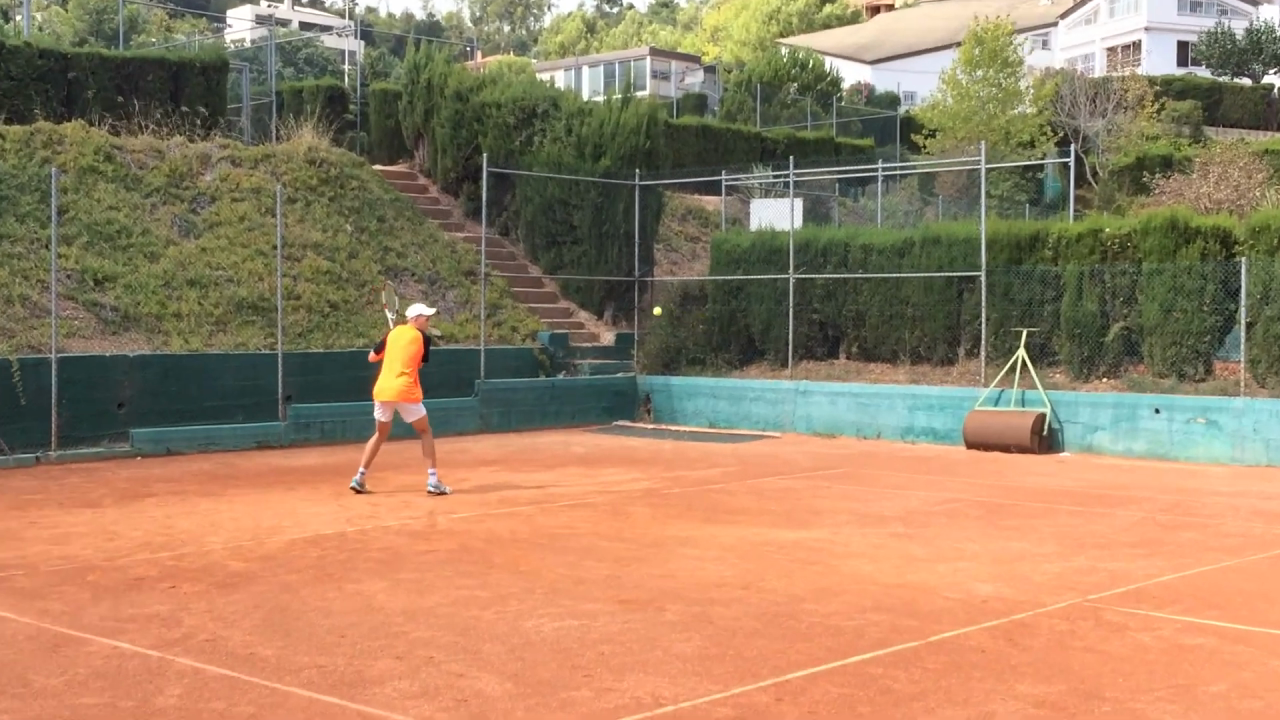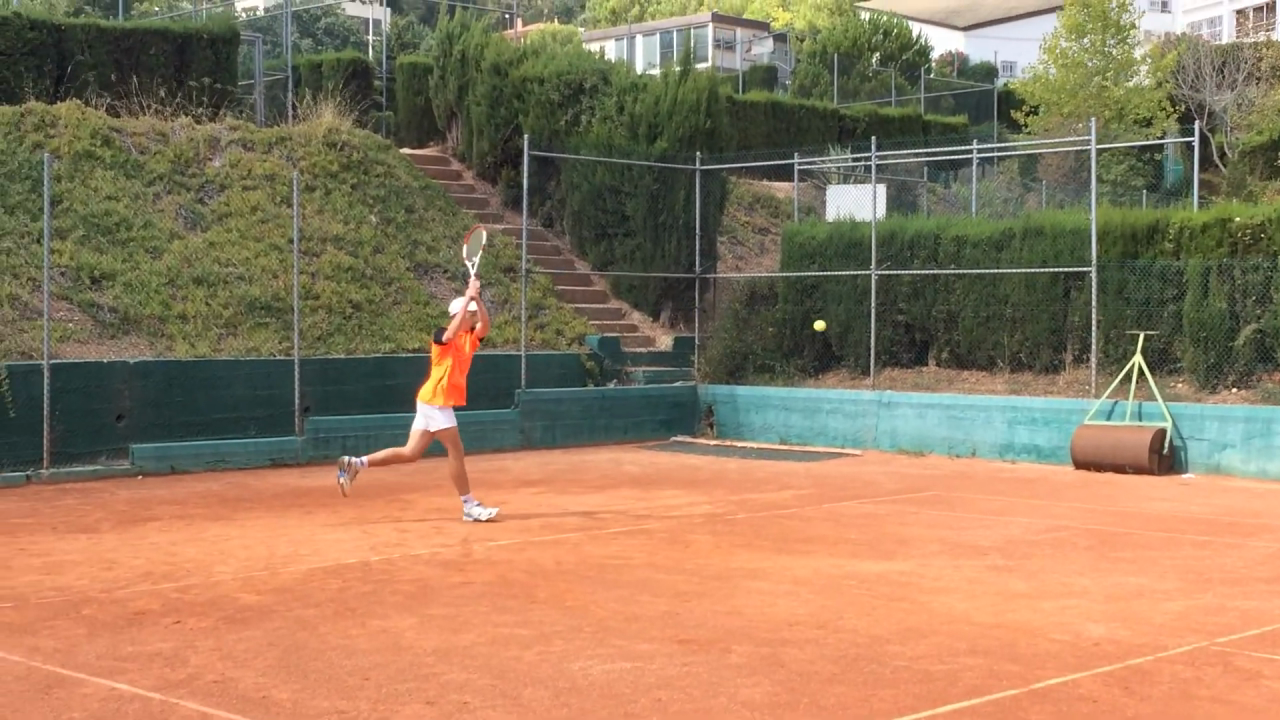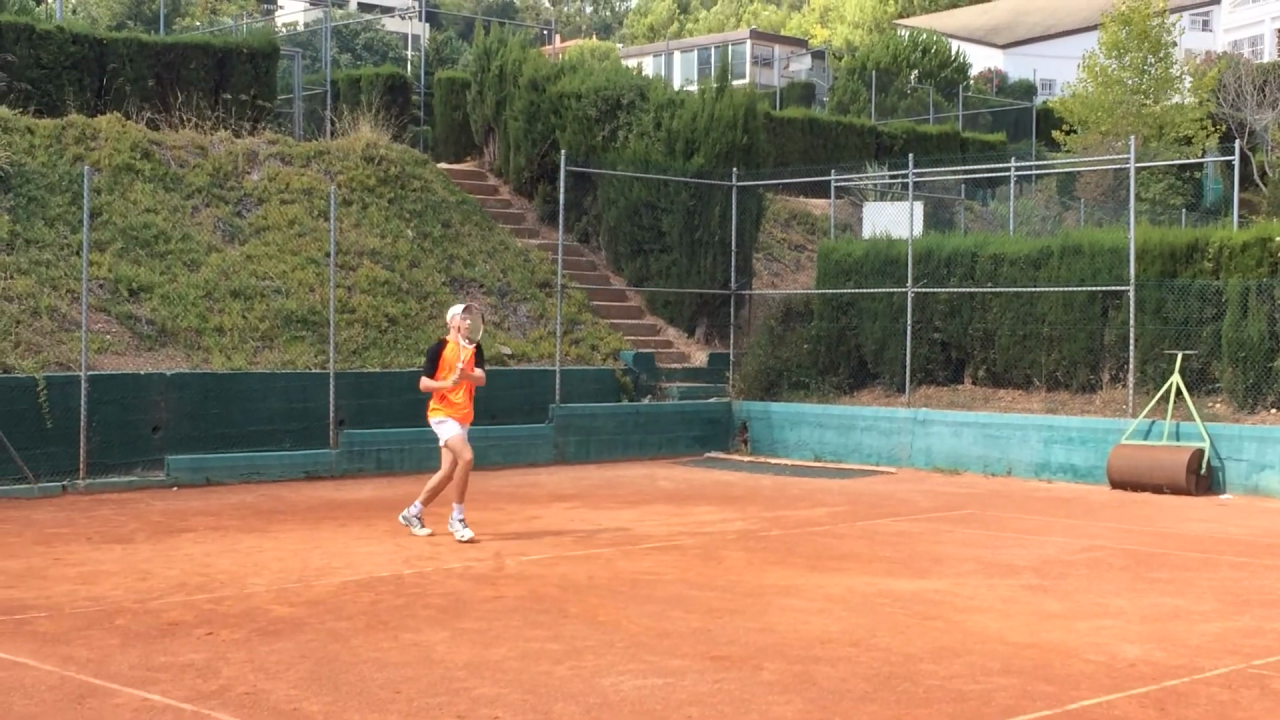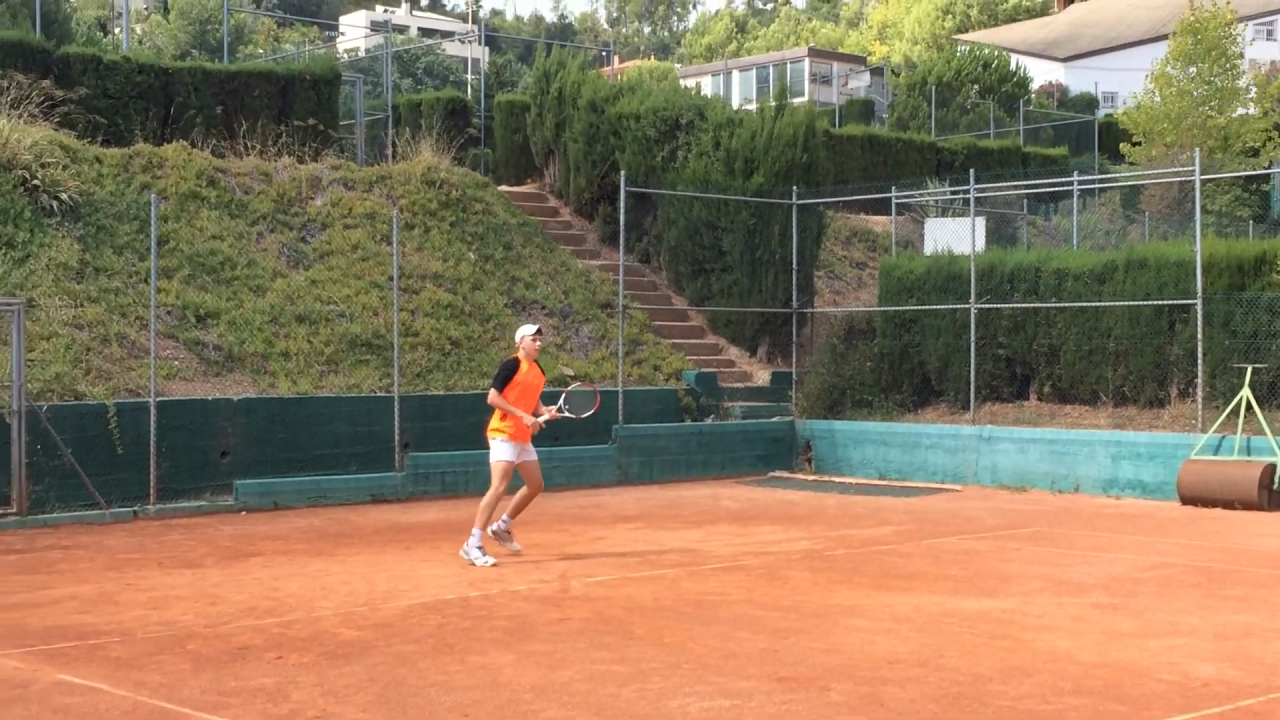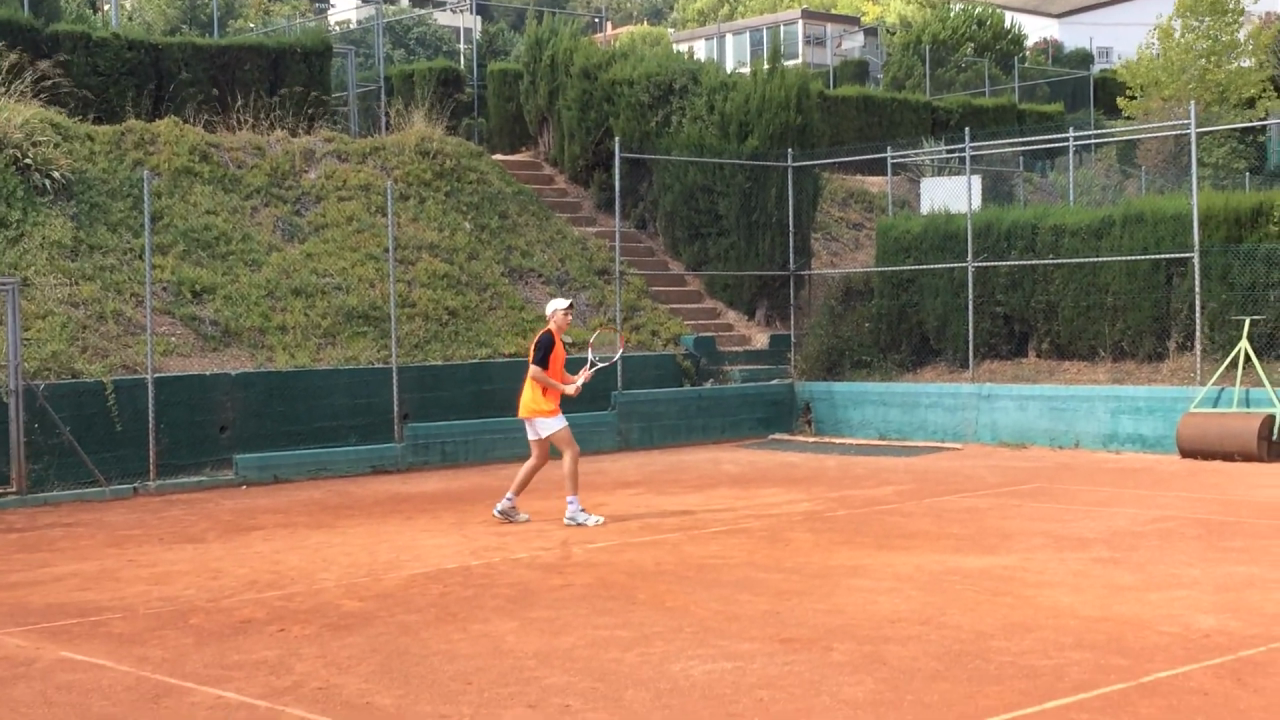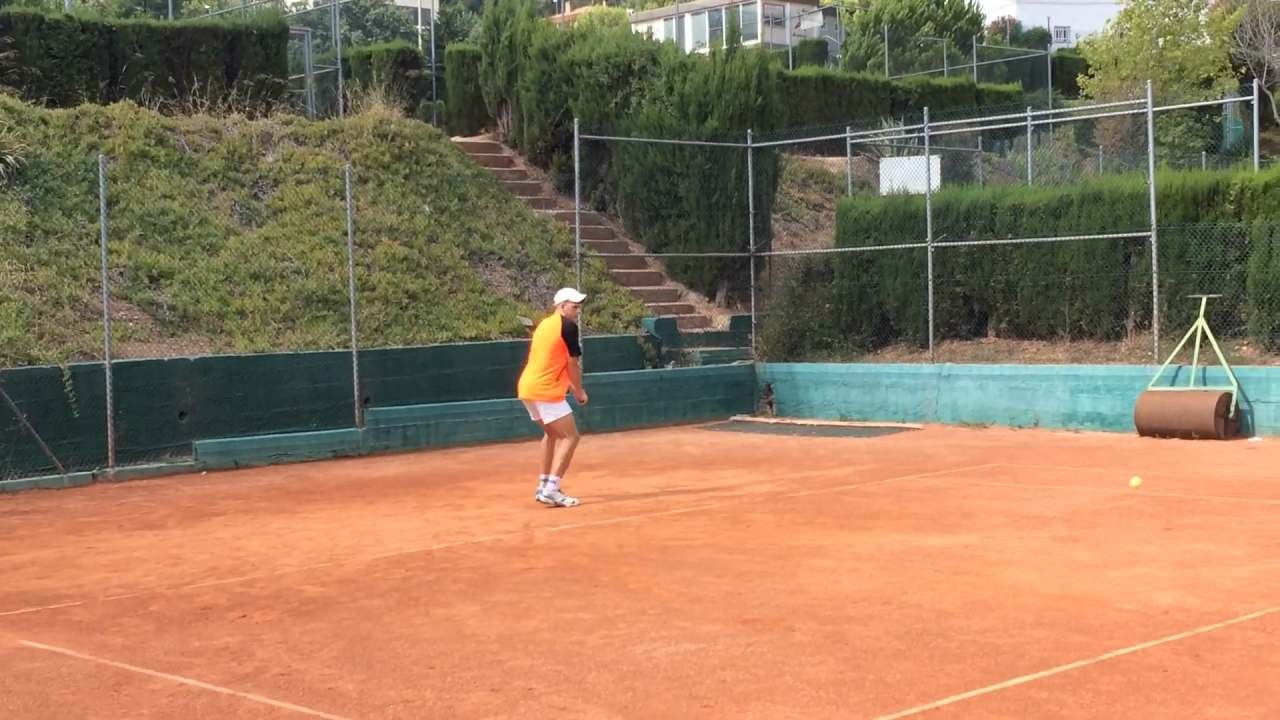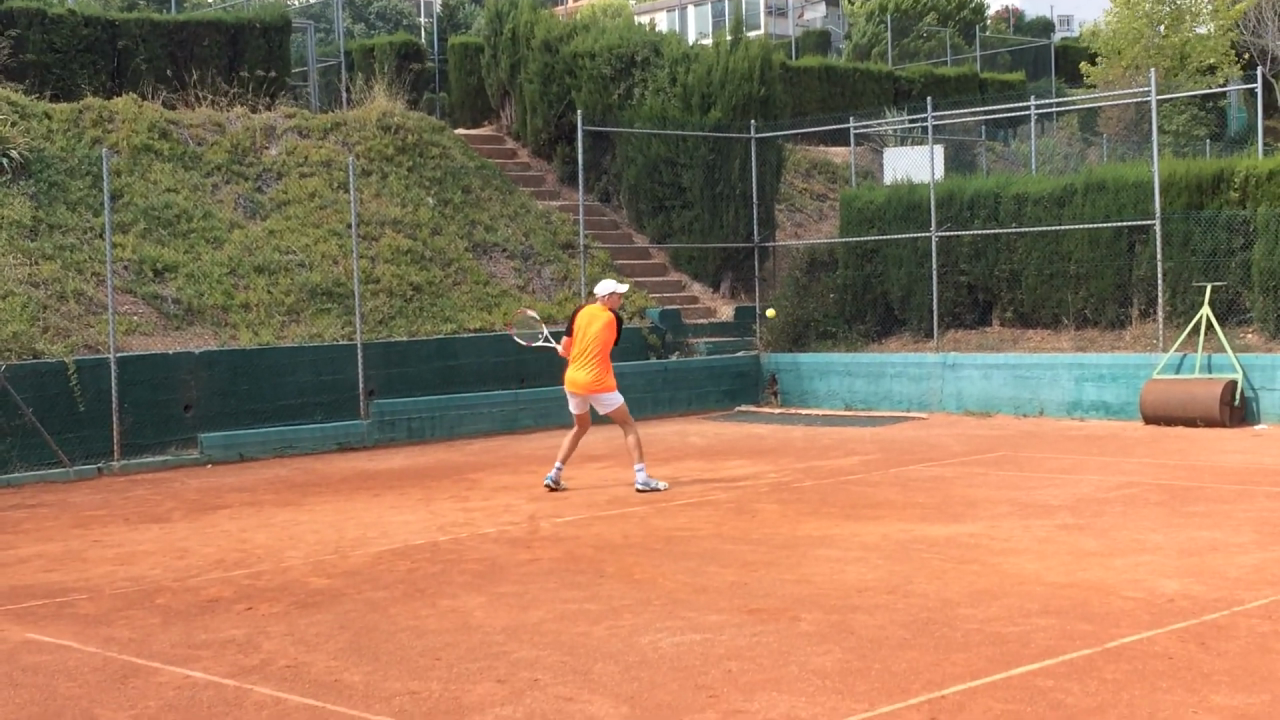
dt=0.5s
person 1, frame 1
left shoulder: (393, 332)
right shoulder: (424, 338)
left elbow: (372, 358)
left hip: (382, 391)
right hip: (406, 392)
left knee: (380, 435)
right knee: (425, 433)
left ankle: (359, 478)
right ankle: (433, 481)
person 1, frame 2
left shoulder: (472, 335)
right shoulder: (442, 335)
left elbow: (485, 326)
right elbow: (449, 336)
left wrist: (476, 298)
right wrist: (468, 299)
left hip: (441, 402)
right hip: (435, 401)
left knee: (410, 453)
right knee: (456, 451)
left ankle: (354, 464)
right ankle: (470, 505)
person 1, frame 3
left shoulder: (475, 349)
right shoulder: (438, 348)
left elbow: (481, 378)
right elbow: (423, 384)
left wrist: (468, 374)
right wrist: (450, 383)
left hip: (463, 417)
right hip: (442, 414)
left knee: (448, 470)
right knee: (466, 459)
left ankle: (412, 513)
right ankle: (457, 518)
person 1, frame 4
left shoulder: (537, 370)
right shoulder: (511, 365)
right elbow: (493, 398)
left wrist: (544, 411)
right wrist: (523, 416)
left hip: (523, 437)
right hip: (503, 434)
left knee: (536, 485)
right knee: (499, 487)
left ankle: (502, 526)
right ankle: (474, 544)
person 1, frame 5
left shoulder: (555, 340)
right shoulder: (547, 338)
left elbow: (557, 373)
right elbow: (536, 373)
left wrist: (576, 379)
right wrist: (564, 388)
left hip: (535, 406)
right hip: (541, 406)
left knee: (539, 458)
right knee: (571, 451)
left ankle: (506, 505)
right ankle: (573, 510)
person 1, frame 6
left shoulder: (545, 324)
right shoulder: (569, 326)
right elbow: (573, 364)
left wrist: (572, 387)
right wrist: (579, 391)
left hip: (528, 387)
right hip: (545, 391)
left knee: (553, 434)
right knee: (571, 437)
left ankle: (545, 486)
right ankle: (551, 490)
person 1, frame 7
left shoulder: (579, 313)
right shoulder: (614, 320)
left elbow: (565, 347)
left hip: (573, 382)
right hip: (599, 383)
left knee: (579, 428)
right knee: (629, 426)
left ankle: (554, 475)
right ankle: (642, 477)
